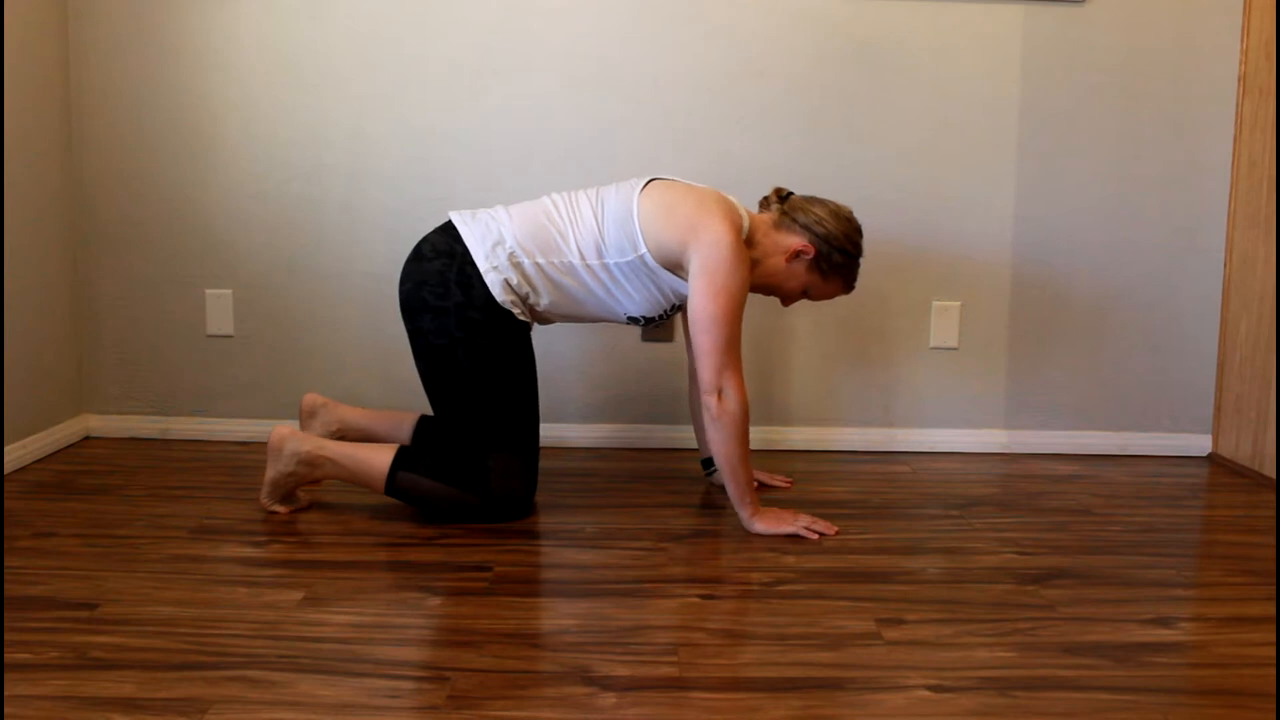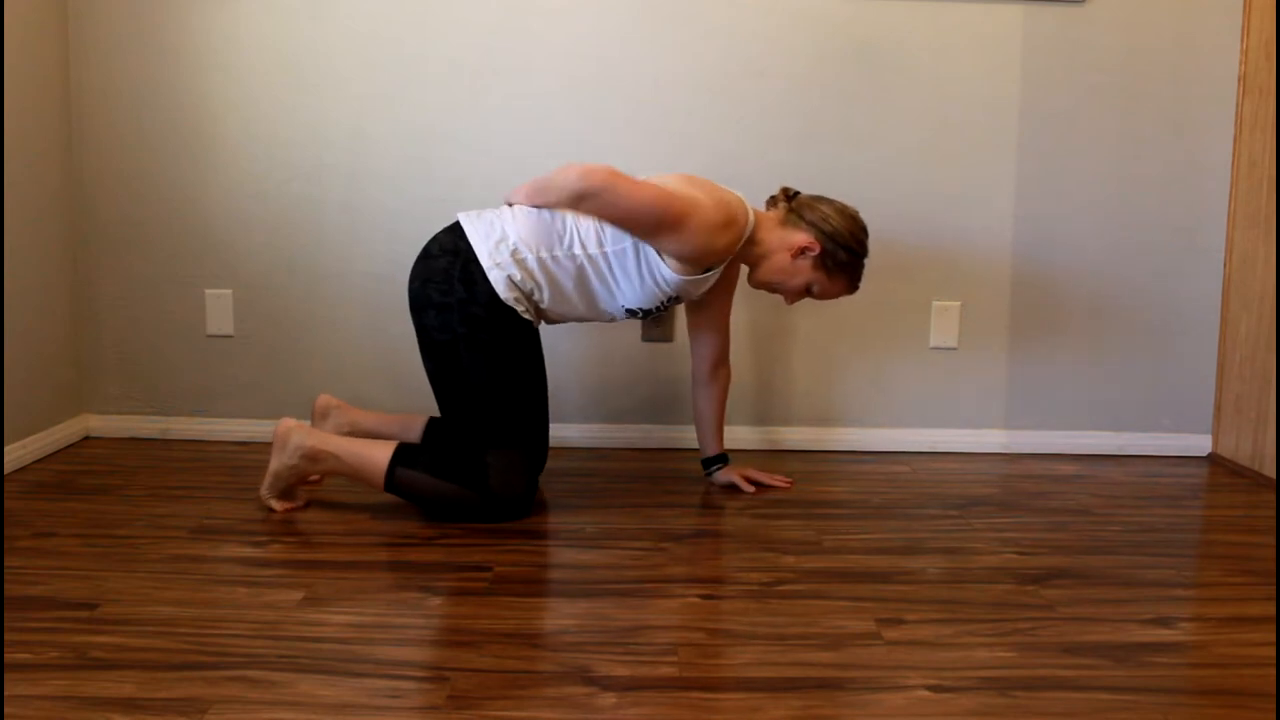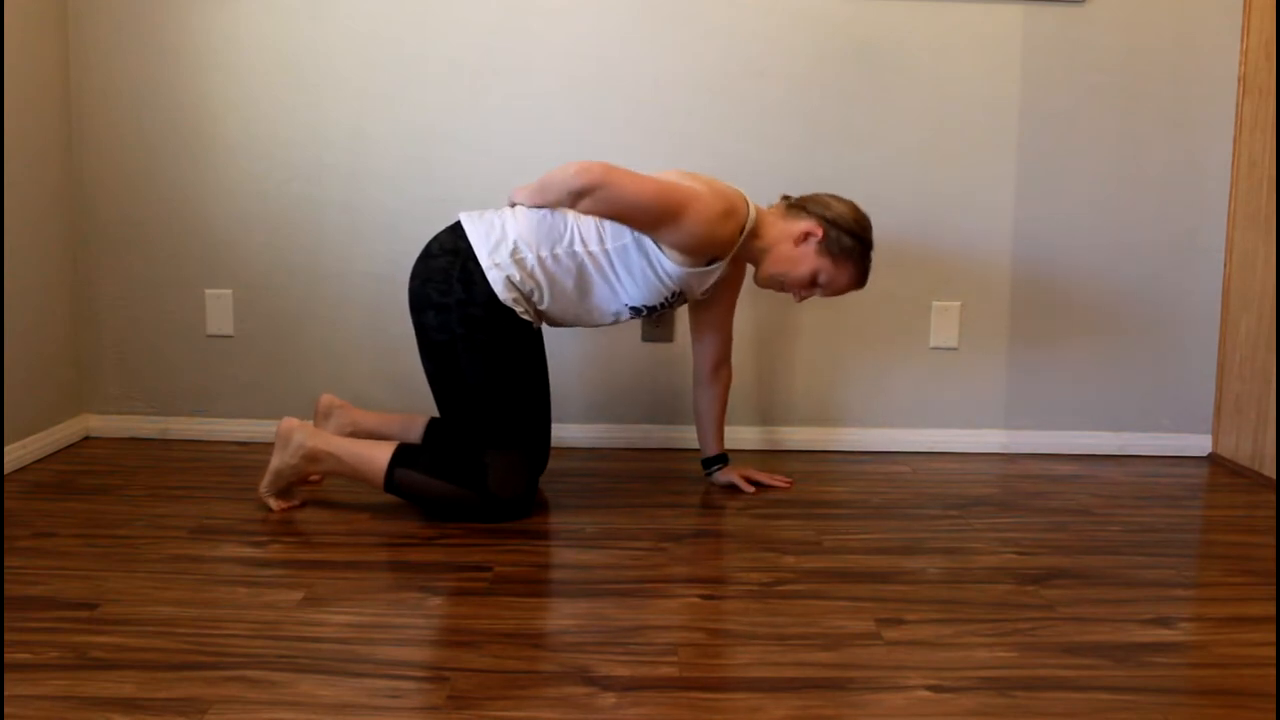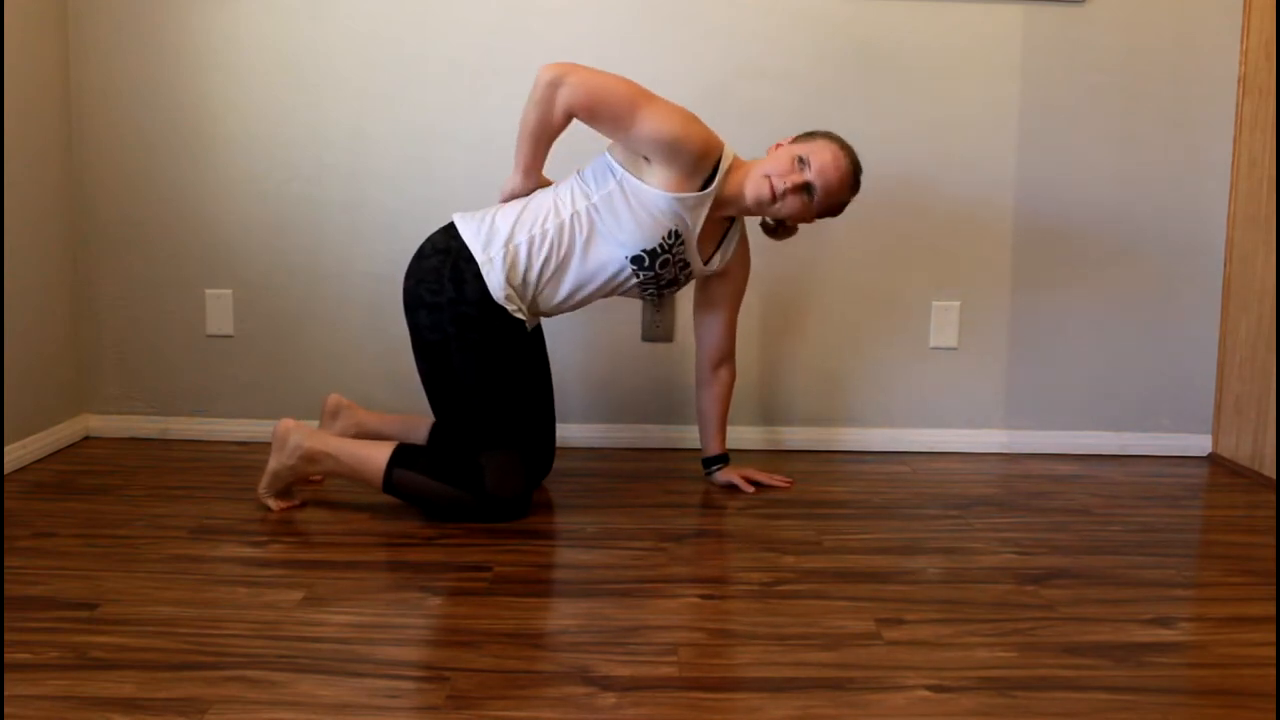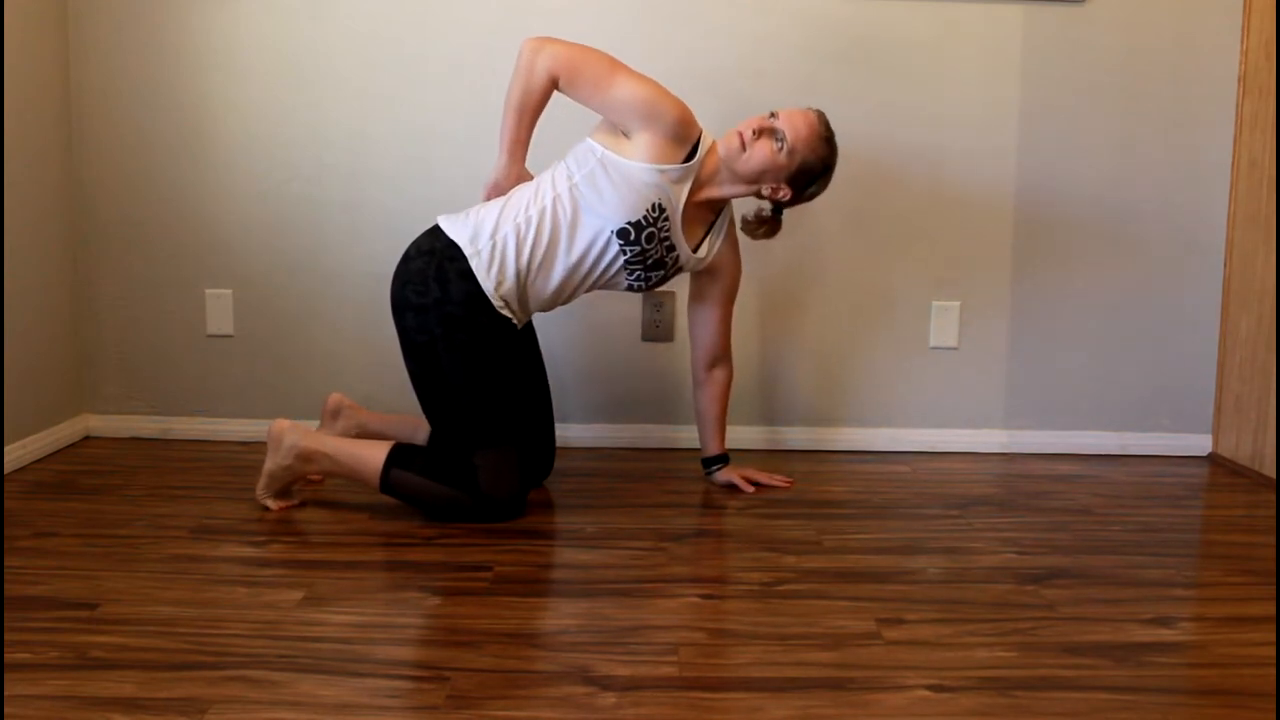
dt=1s
person 1, frame 1
left shoulder: (716, 238)
right shoulder: (721, 243)
left elbow: (711, 371)
right elbow: (717, 390)
left wrist: (721, 464)
right wrist: (751, 510)
left hip: (474, 282)
right hip: (457, 285)
left knee: (505, 451)
right knee: (503, 490)
left ankle: (337, 420)
right ankle: (308, 454)
person 1, frame 2
left shoulder: (723, 255)
right shoulder: (712, 227)
left elbow: (710, 361)
right elbow: (587, 183)
left wrist: (717, 461)
right wrist: (528, 194)
left hip: (494, 289)
right hip: (466, 282)
left knee: (517, 457)
right knee: (502, 492)
left ankle: (346, 420)
right ankle: (313, 448)
person 1, frame 3
left shoulder: (730, 262)
right shoulder: (716, 220)
left elbow: (712, 362)
right elbow: (590, 180)
left wrist: (716, 460)
right wrist: (528, 199)
left hip: (501, 297)
right hip: (467, 281)
left knee: (521, 460)
right knee: (503, 492)
left ankle: (348, 421)
right ankle: (313, 447)
person 1, frame 4
left shoulder: (729, 254)
right shoulder: (688, 152)
left elbow: (715, 361)
right elbow: (559, 81)
left wrist: (716, 459)
right wrist: (524, 178)
left hip: (505, 307)
right hip: (460, 280)
left knee: (530, 462)
right knee: (501, 493)
left ankle: (354, 421)
right ankle: (310, 448)
person 1, frame 5
left shoulder: (718, 249)
right shoulder: (667, 129)
left elbow: (712, 361)
right elbow: (540, 54)
left wrist: (716, 460)
right wrist: (508, 166)
left hip: (497, 307)
right hip: (448, 280)
left knee: (531, 464)
right knee: (496, 493)
left ankle: (353, 421)
right ankle: (306, 448)
